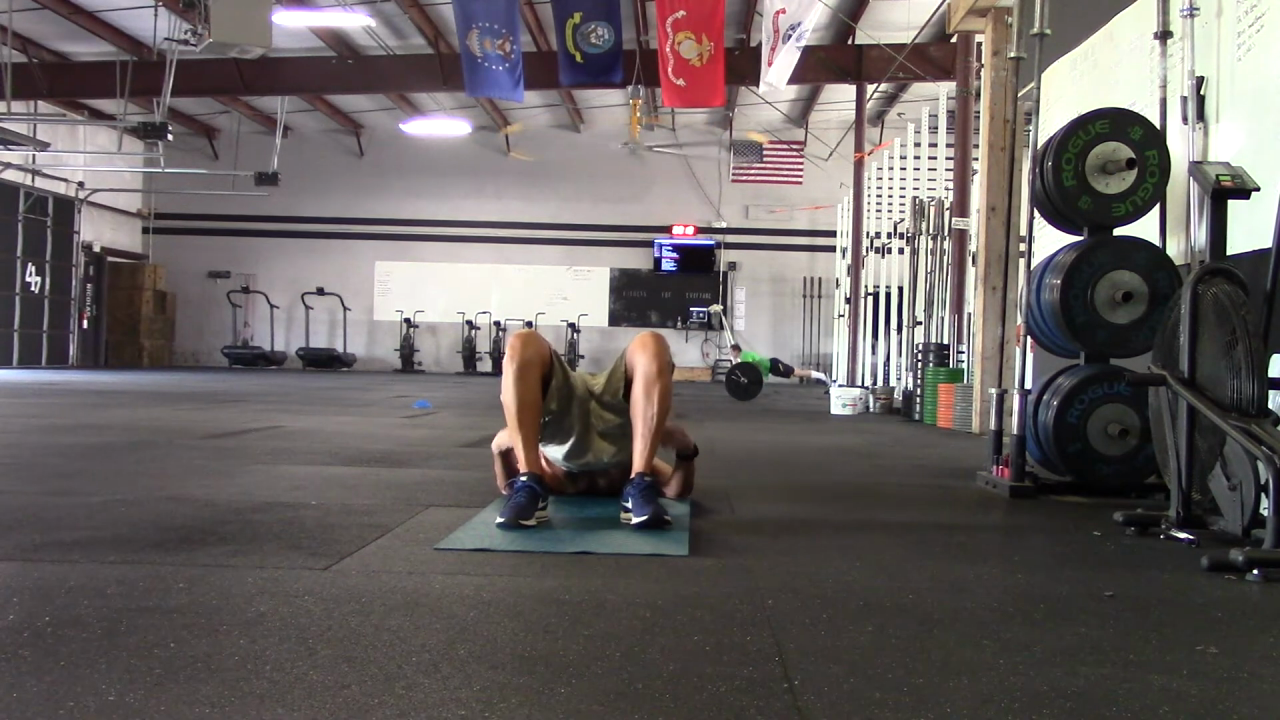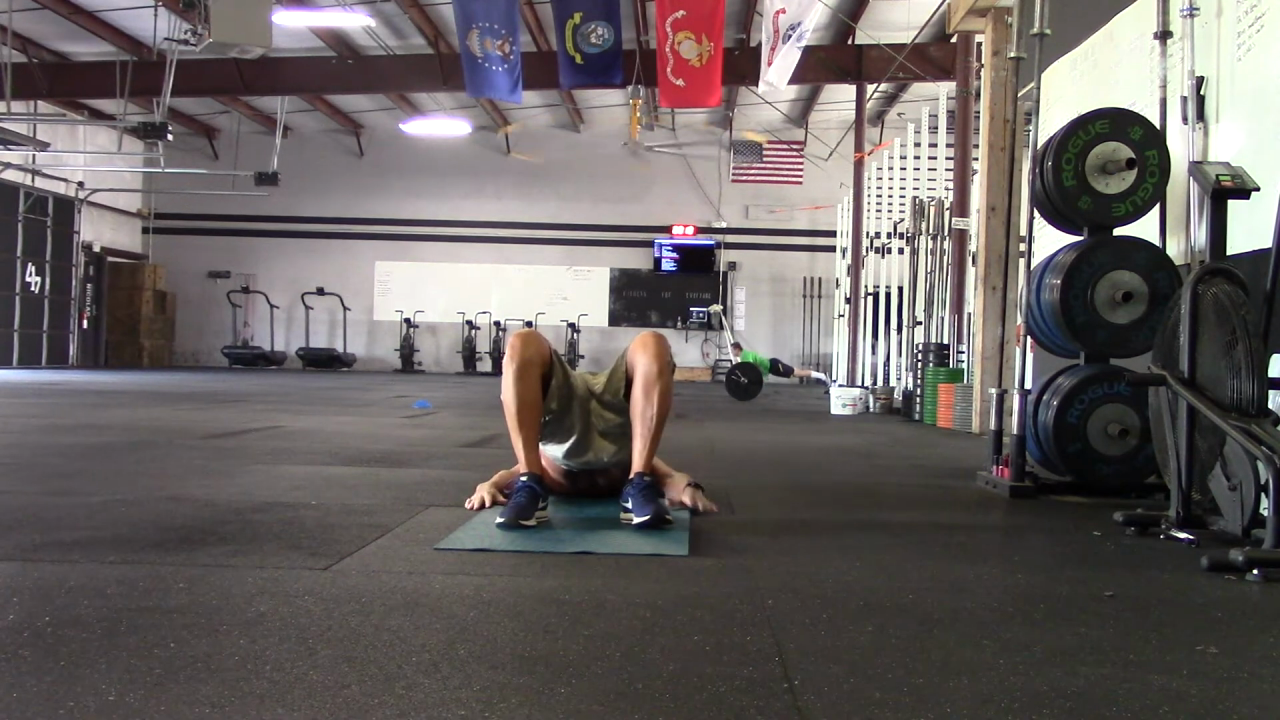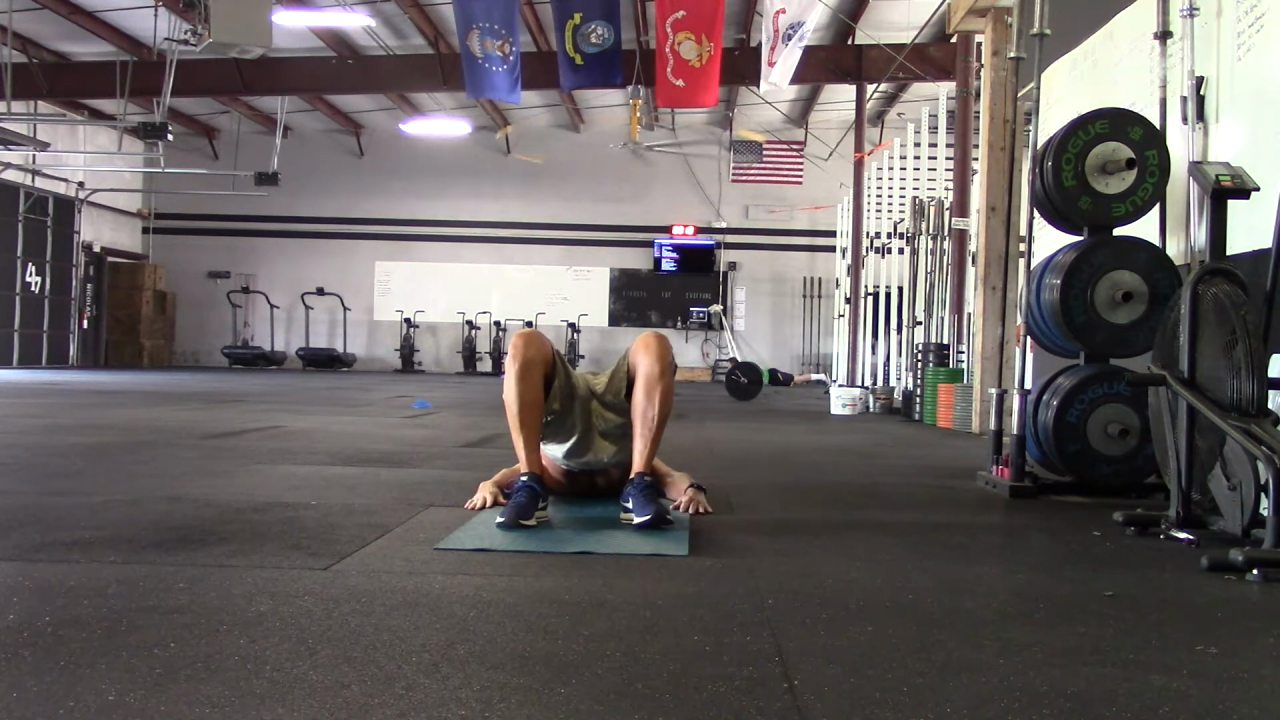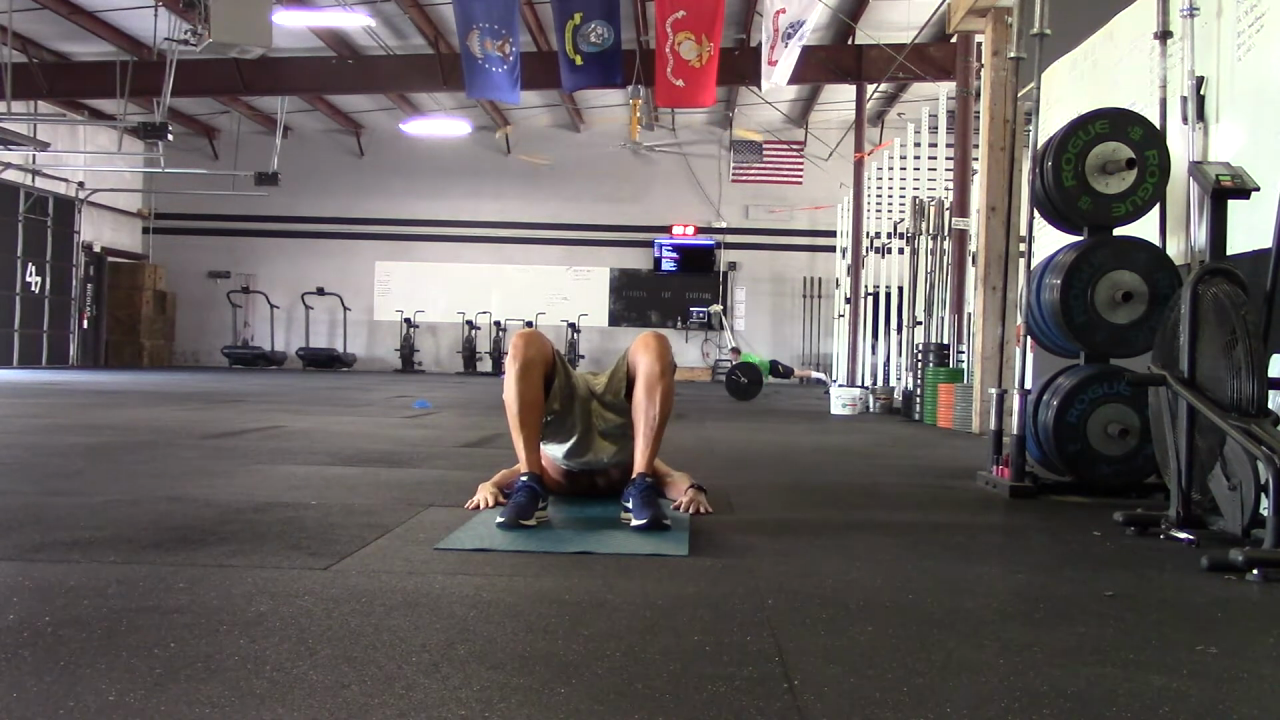
dt=0.3s
person 1, frame 1
left shoulder: (638, 454)
left elbow: (678, 490)
right elbow: (508, 486)
left wrist: (686, 451)
right wrist: (501, 448)
left ankle: (639, 487)
right ankle: (530, 487)
person 1, frame 2
left shoulder: (638, 455)
left elbow: (670, 478)
right elbow: (514, 473)
left wrist: (689, 488)
right wrist: (490, 484)
left knee: (652, 344)
right knee: (523, 343)
left ankle: (639, 486)
right ankle: (530, 488)
person 1, frame 3
left shoulder: (638, 455)
left elbow: (670, 477)
right elbow: (516, 471)
left wrist: (691, 489)
right wrist: (489, 484)
left hip: (618, 464)
right hip: (561, 466)
left knee: (653, 344)
right knee: (526, 343)
left ankle: (638, 486)
right ankle: (529, 488)
person 1, frame 4
left shoulder: (640, 455)
left elbow: (669, 476)
right elbow: (518, 470)
left wrist: (692, 489)
right wrist: (490, 484)
left hip: (619, 470)
right hip: (561, 466)
left knee: (652, 344)
right knee: (526, 343)
left ankle: (640, 487)
right ankle: (530, 488)
